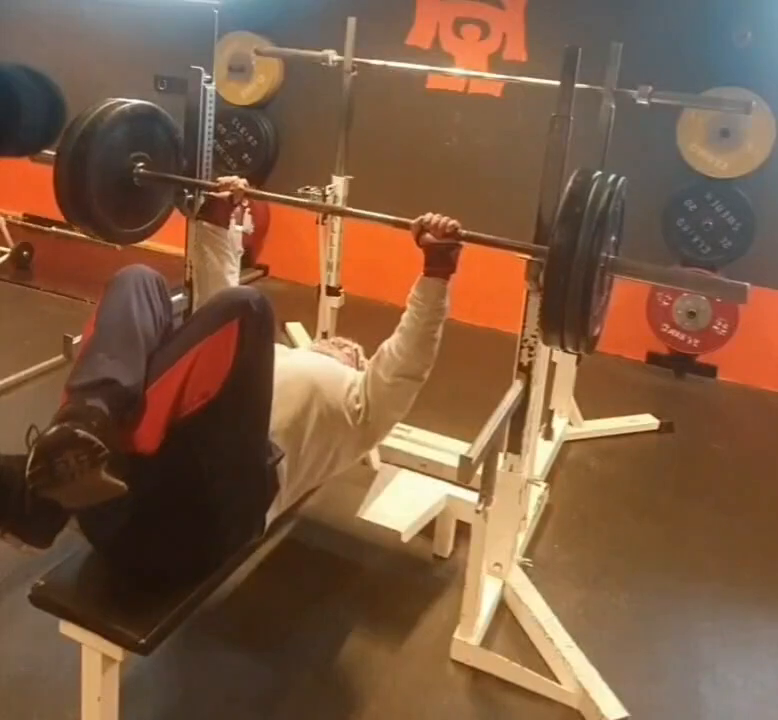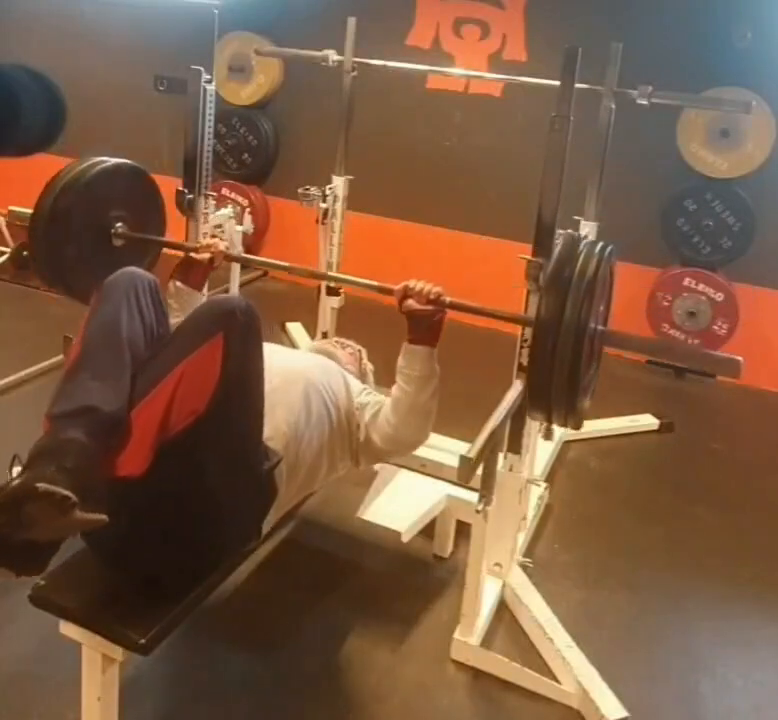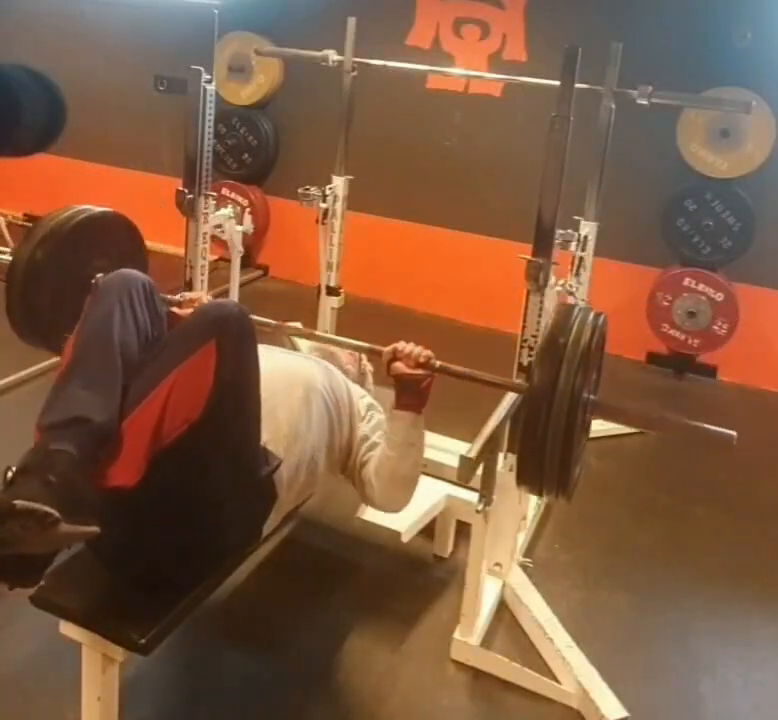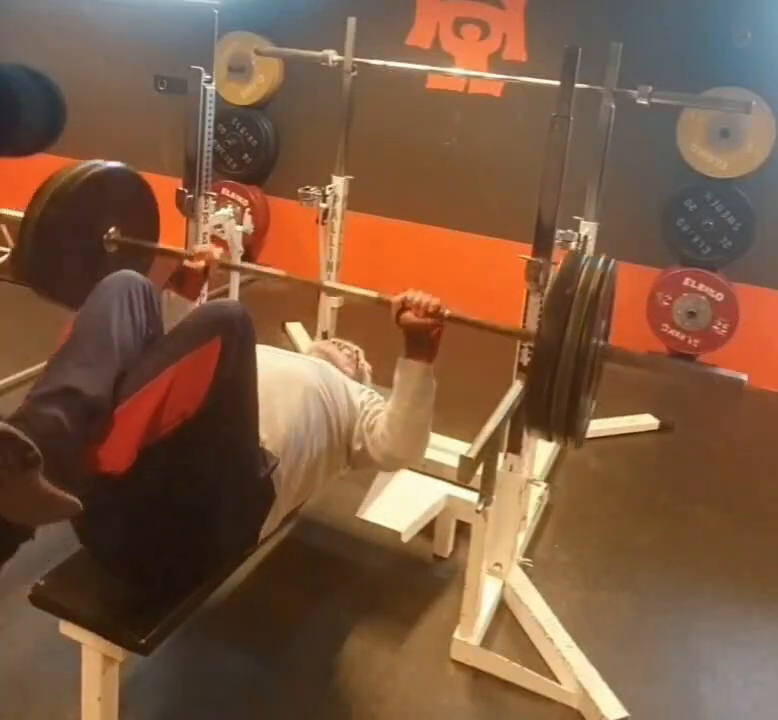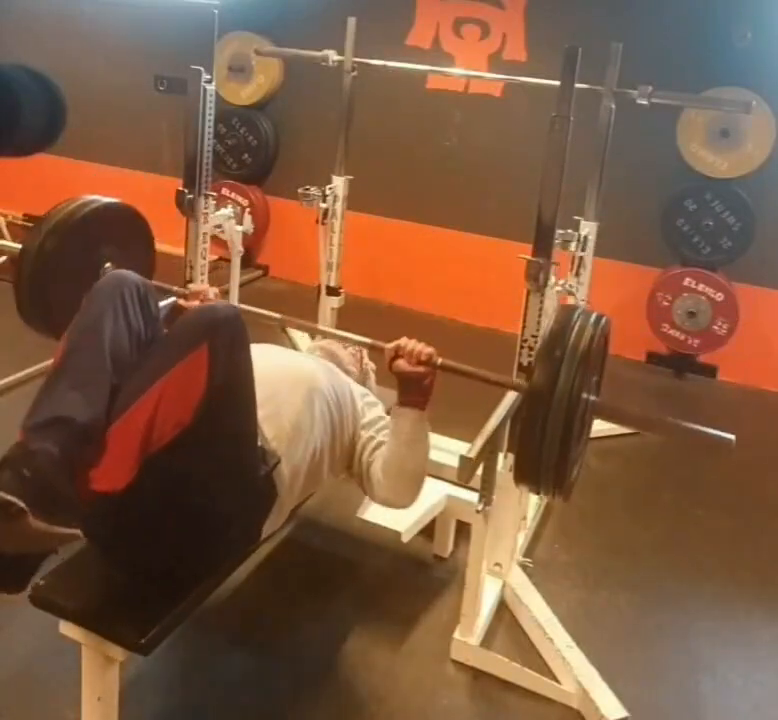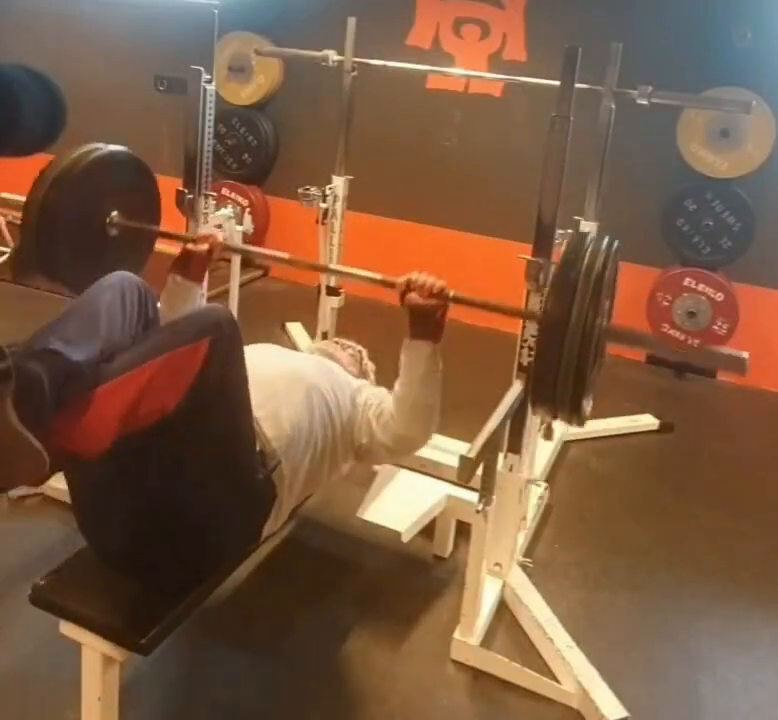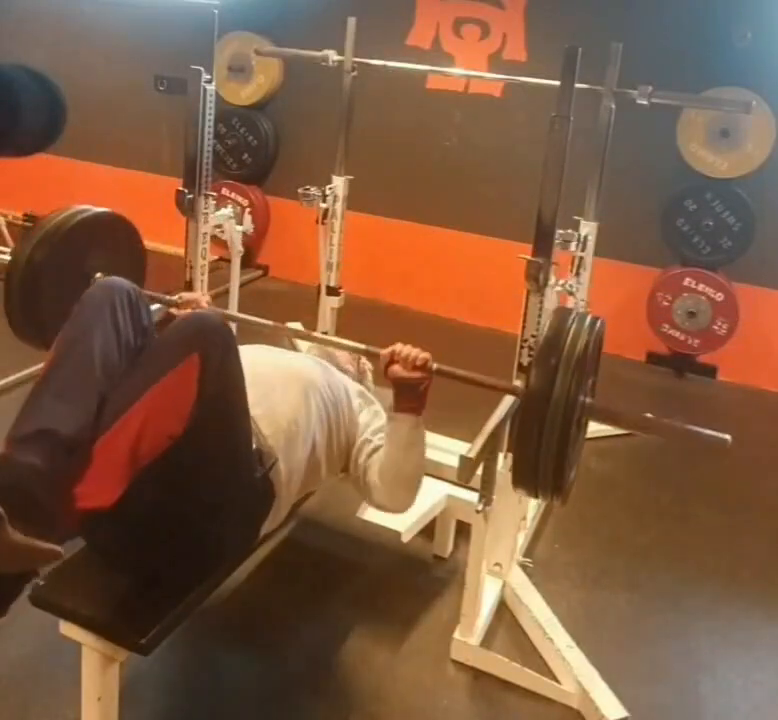
dt=0.7s
person 1, frame 1
left shoulder: (357, 399)
right shoulder: (278, 361)
left elbow: (409, 361)
right elbow: (212, 309)
left wrist: (436, 271)
left hip: (207, 511)
left knee: (242, 307)
right knee: (138, 281)
right ankle: (78, 448)
person 1, frame 2
left shoulder: (353, 400)
right shoulder: (272, 358)
left elbow: (404, 431)
right elbow: (175, 350)
left wrist: (421, 339)
left hip: (206, 511)
left knee: (229, 315)
right knee: (131, 286)
right ankle: (58, 478)
person 1, frame 3
left shoulder: (354, 405)
right shoulder: (274, 361)
left elbow: (390, 491)
left wrist: (409, 401)
right wrist: (176, 337)
left hip: (212, 506)
right hip: (136, 476)
left knee: (223, 321)
right knee: (126, 288)
left ankle: (56, 496)
right ankle: (54, 485)
person 1, frame 4
left shoulder: (352, 403)
right shoulder: (262, 363)
left elbow: (400, 446)
right elbow: (175, 357)
left wrist: (418, 350)
right wrist: (184, 291)
left hip: (200, 514)
left knee: (224, 321)
right knee: (126, 288)
left ankle: (42, 463)
person 1, frame 5
left shoulder: (357, 406)
right shoulder: (273, 360)
left elbow: (396, 488)
right elbow: (173, 382)
left wrist: (412, 397)
right wrist: (179, 329)
left hip: (210, 505)
right hip: (132, 480)
left knee: (217, 324)
right knee: (122, 288)
left ankle: (55, 495)
right ankle: (37, 485)
person 1, frame 6
left shoulder: (355, 400)
right shoulder: (266, 359)
left elbow: (407, 429)
right elbow: (173, 344)
left wrist: (424, 332)
right wrist: (188, 272)
left hip: (199, 514)
left knee: (211, 326)
right knee: (124, 291)
person 1, frame 7
left shoulder: (353, 405)
right shoulder: (270, 361)
left elbow: (393, 492)
right elbow: (159, 377)
left wrist: (408, 401)
right wrist: (172, 333)
left hip: (211, 504)
right hip: (133, 474)
left knee: (205, 332)
right knee: (114, 297)
left ankle: (36, 514)
